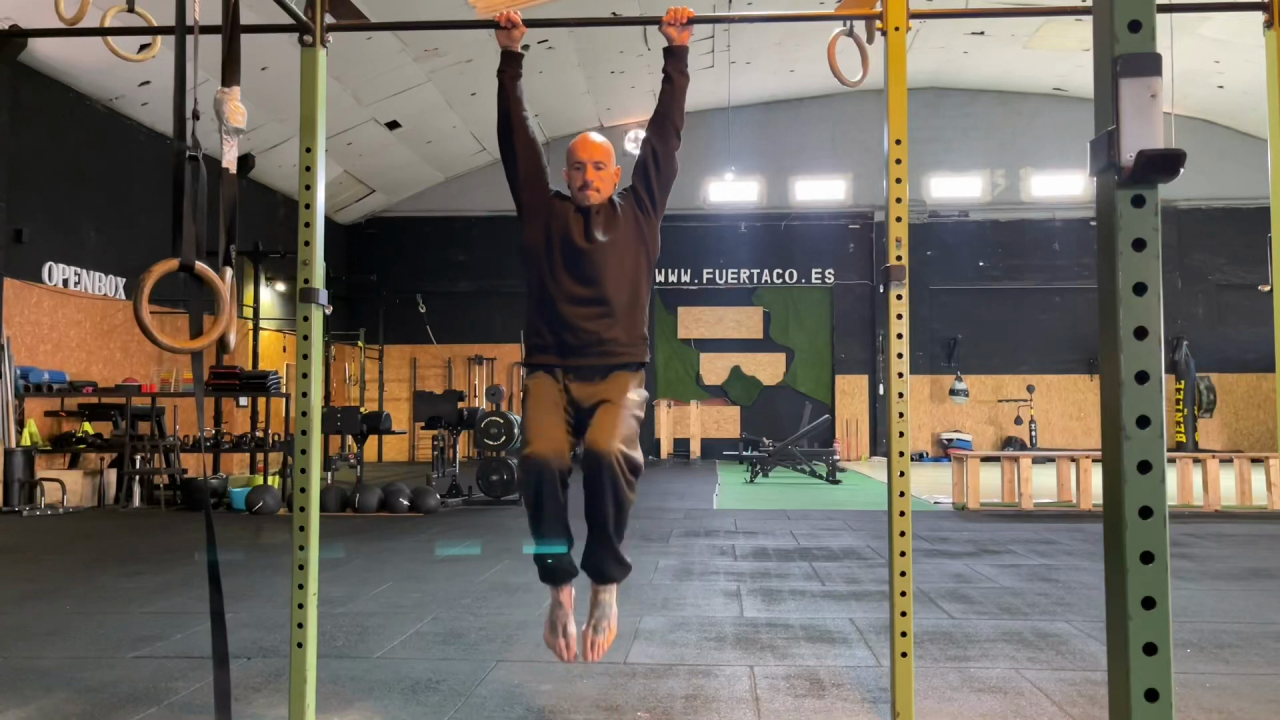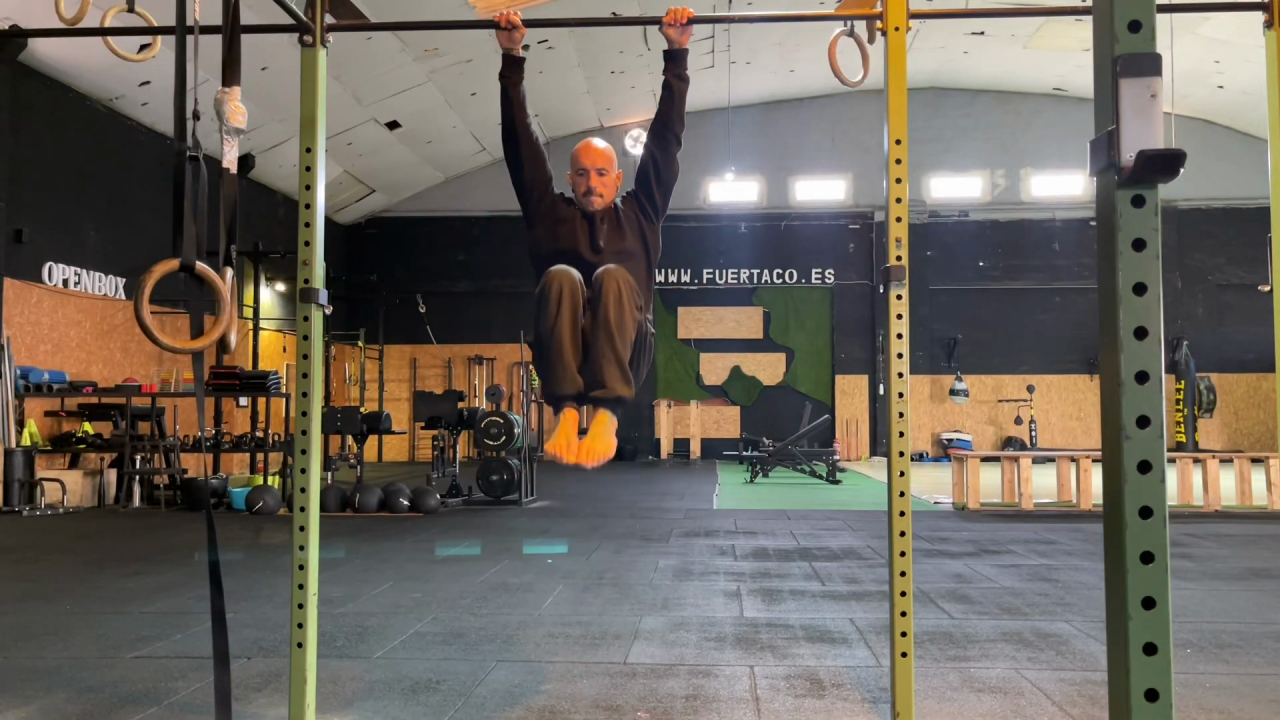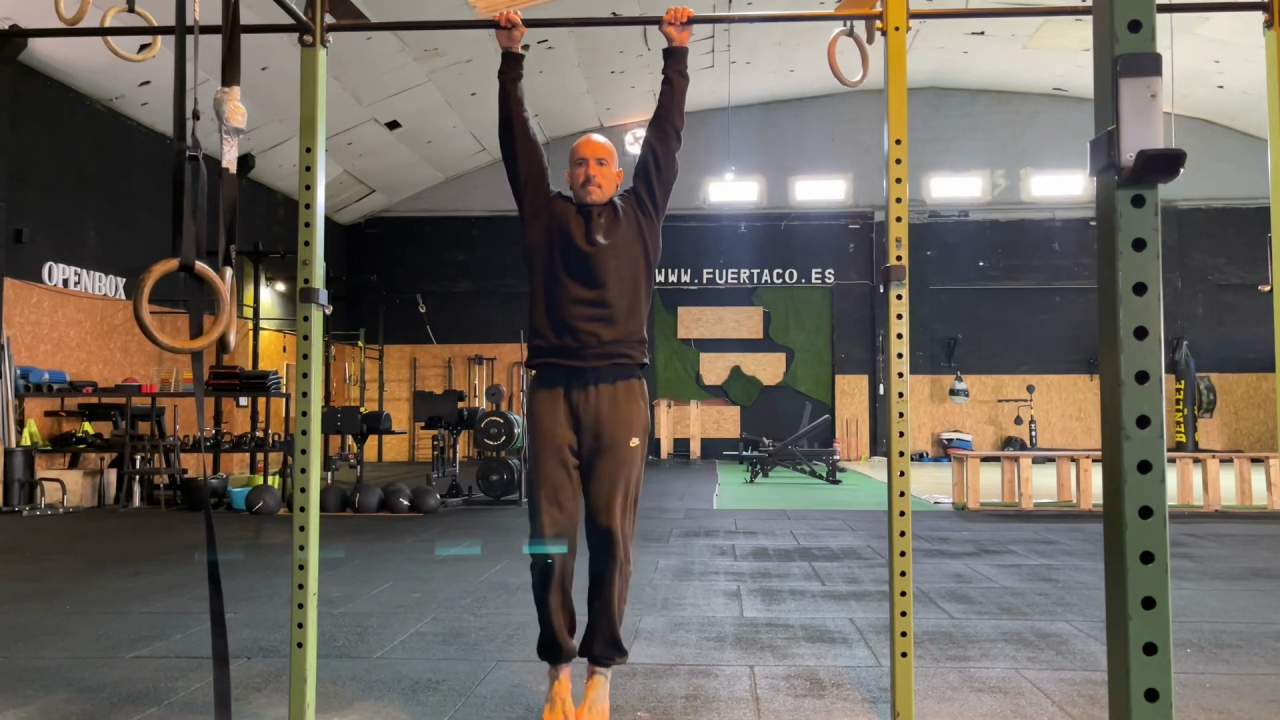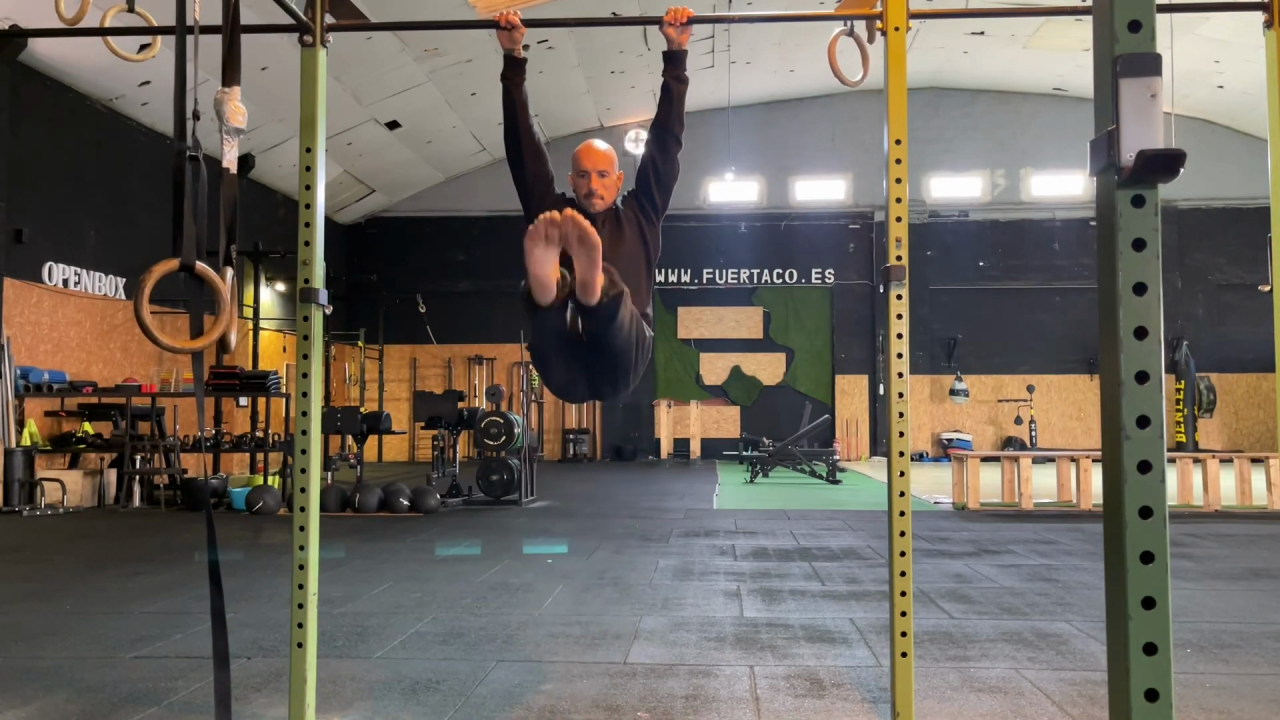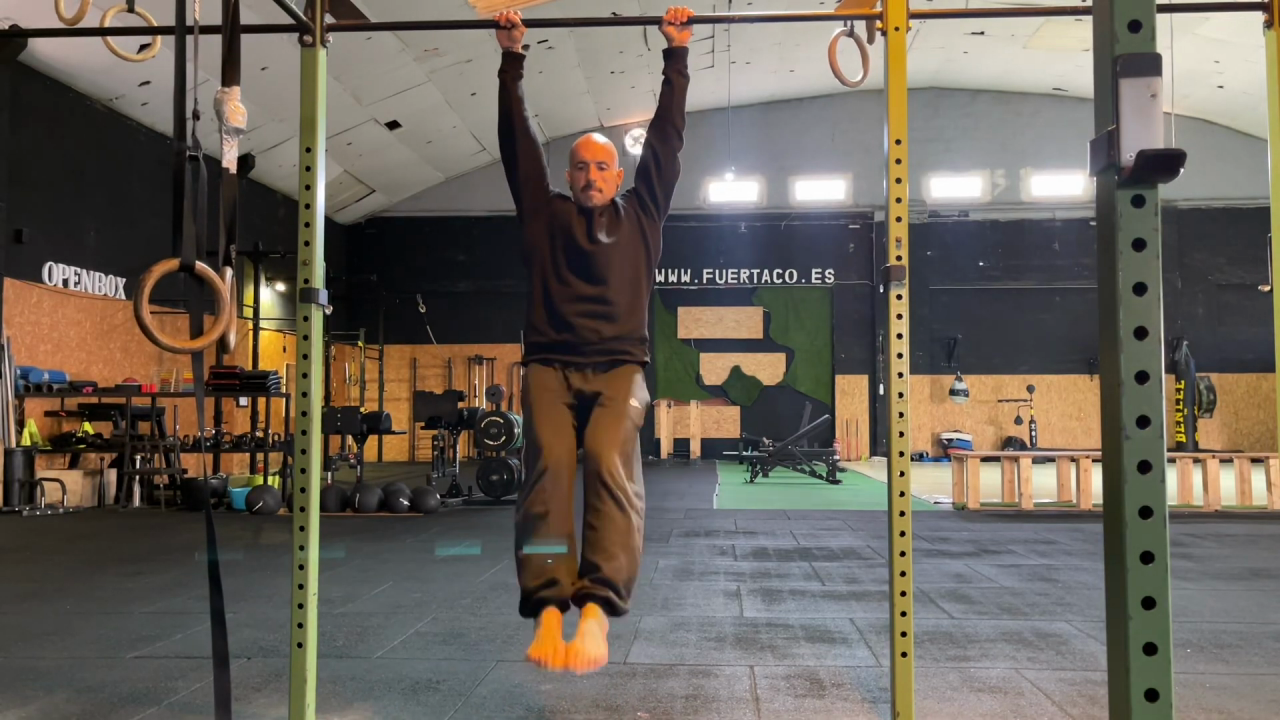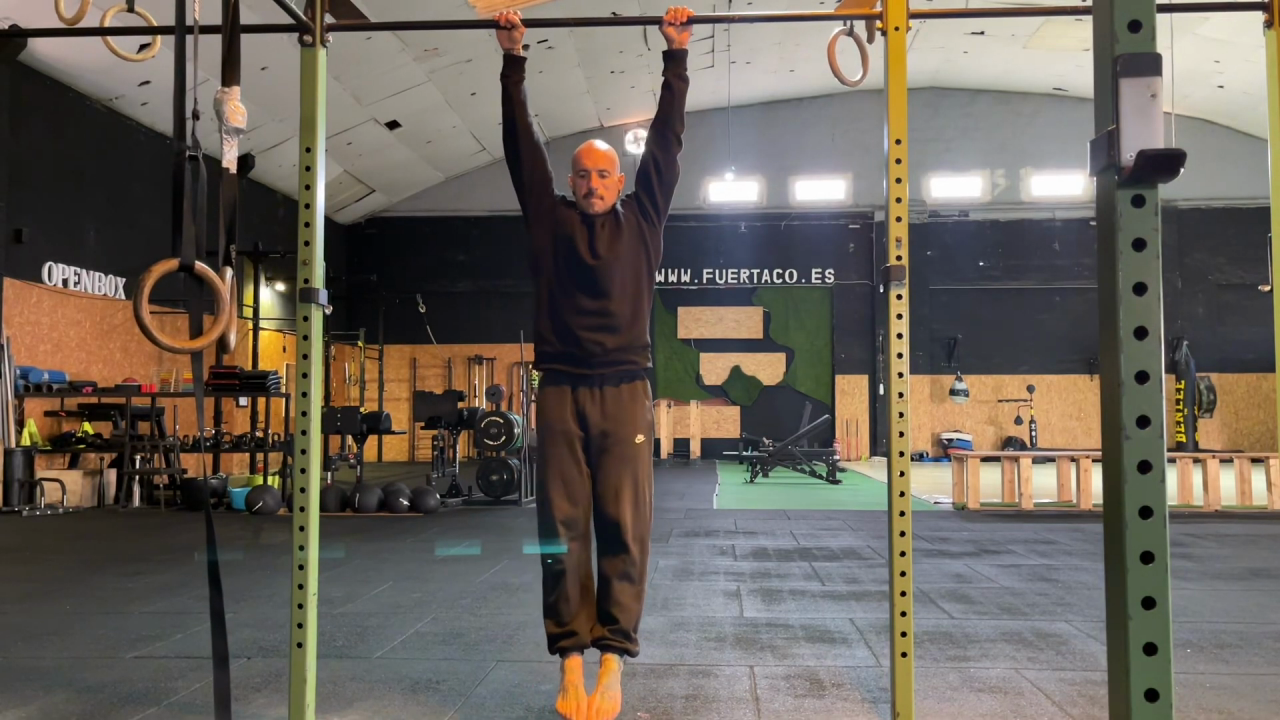
dt=0.7s
person 1, frame 1
left shoulder: (638, 212)
right shoulder: (544, 212)
left elbow: (664, 137)
right elbow: (517, 139)
left wrist: (676, 53)
right wrist: (510, 57)
left hip: (616, 376)
right hip: (551, 375)
left knee: (605, 455)
right knee: (541, 460)
left ankle: (605, 584)
right ankle: (559, 588)
person 1, frame 2
left shoulder: (639, 211)
right shoulder: (547, 211)
left elbow: (666, 137)
right elbow: (519, 139)
left wrist: (677, 53)
right wrist: (512, 59)
left hip: (622, 350)
right hip: (567, 348)
left knee: (612, 279)
right knee: (562, 279)
left ankle: (604, 412)
right ankle: (569, 410)
person 1, frame 3
left shoulder: (639, 213)
right shoulder: (546, 213)
left elbow: (664, 137)
right elbow: (517, 140)
left hip: (620, 388)
right hip: (555, 387)
left knee: (612, 530)
right knee: (551, 530)
person 1, frame 4
left shoulder: (639, 214)
right shoulder: (552, 215)
left elbow: (666, 140)
right elbow: (521, 144)
left wrist: (676, 55)
right wrist: (513, 58)
left hip: (619, 358)
right hip: (562, 364)
left knee: (610, 301)
right knee: (549, 305)
left ankle: (593, 285)
right ankle: (547, 285)
person 1, frame 5
left shoulder: (638, 214)
right shoulder: (548, 212)
left elbow: (664, 143)
right elbow: (518, 143)
left wrist: (676, 55)
right wrist: (511, 56)
left hip: (618, 370)
right hip: (551, 370)
left knee: (612, 468)
right knee: (549, 470)
left ankle: (594, 612)
right ankle: (548, 614)
person 1, frame 6
left shoulder: (641, 218)
right shoulder: (549, 218)
left elbow: (666, 140)
right elbow: (520, 142)
right wrist: (513, 59)
left hip: (625, 390)
right hip: (562, 390)
left knee: (624, 528)
right knee: (563, 529)
left ankle: (612, 661)
right ankle: (571, 661)
